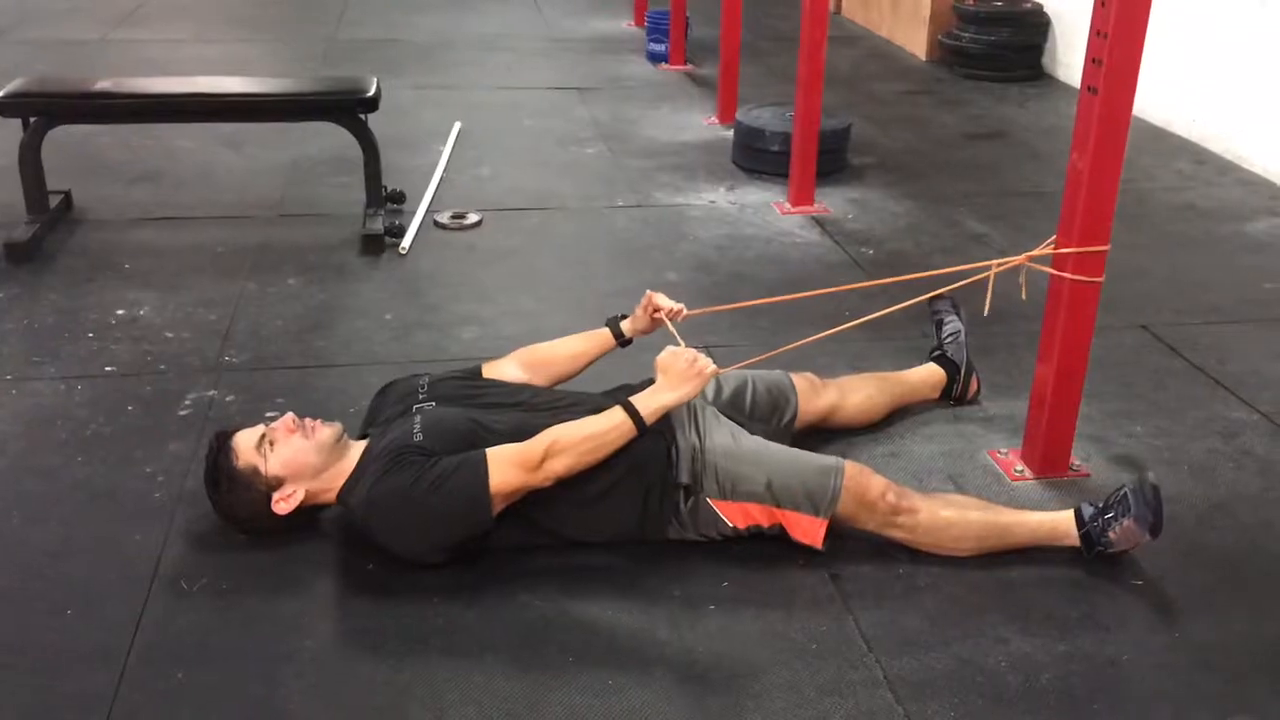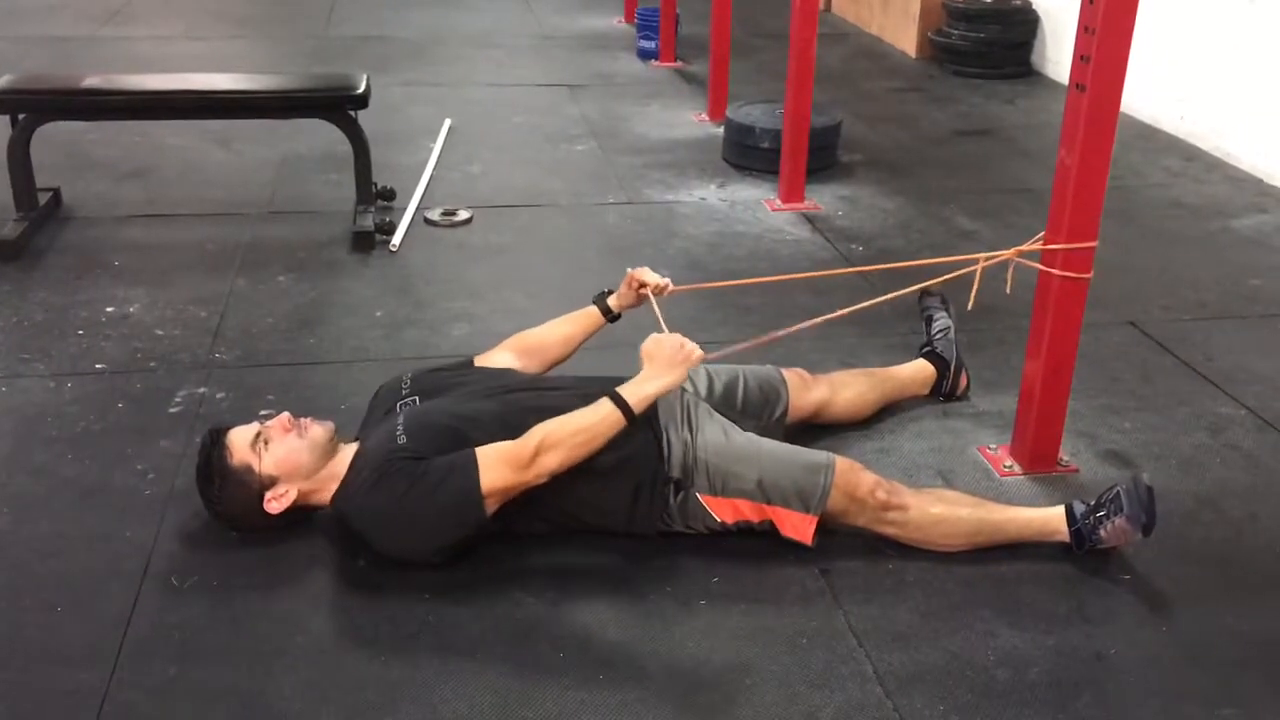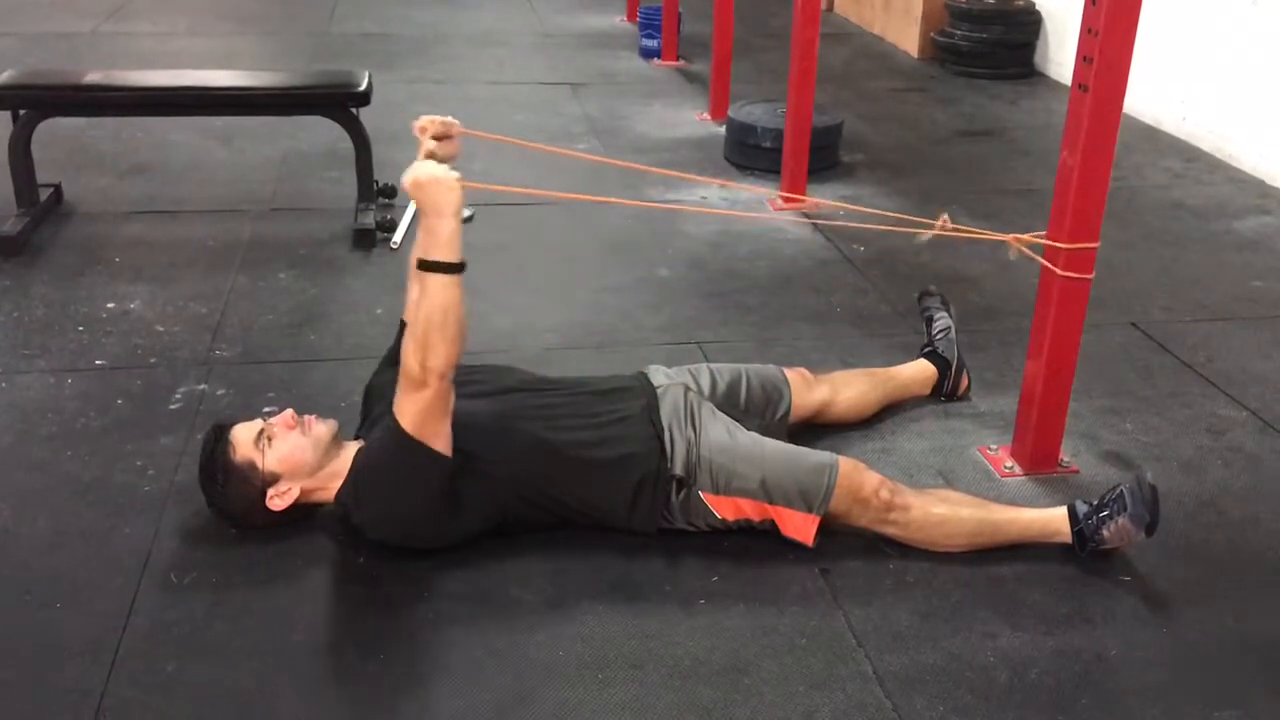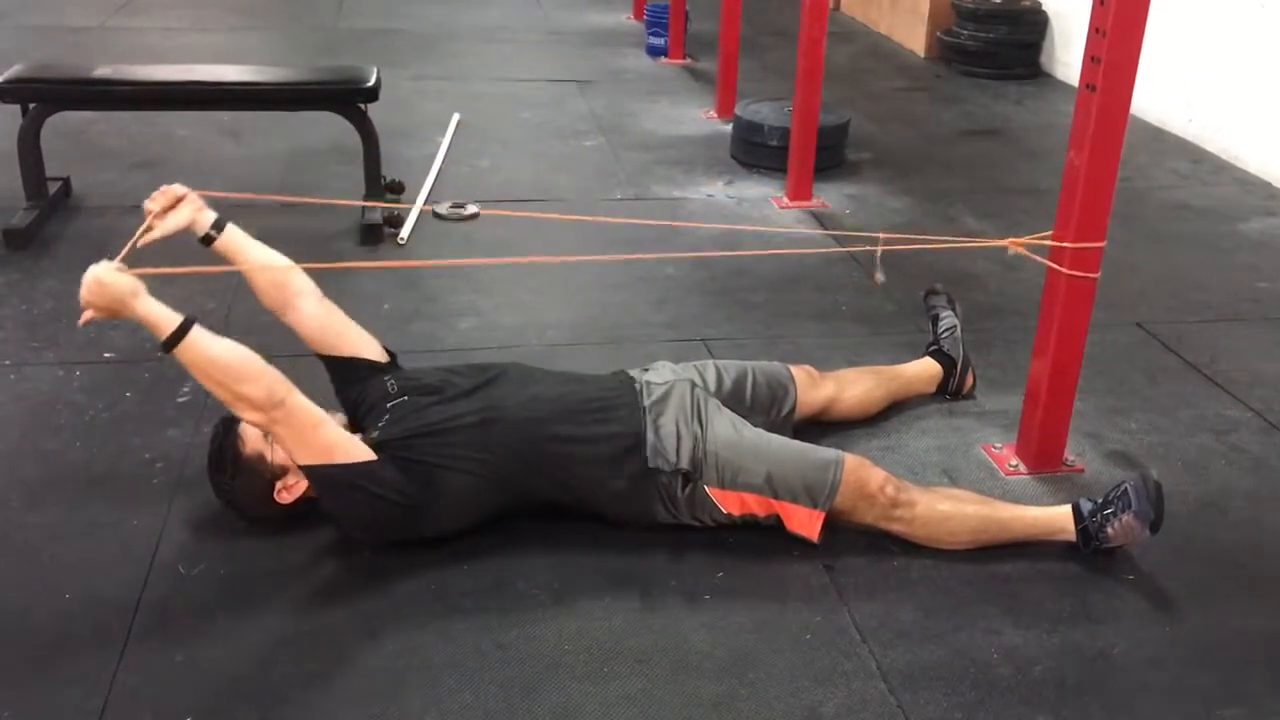
dt=1s
person 1, frame 1
left shoulder: (393, 405)
right shoulder: (398, 506)
left elbow: (519, 371)
right elbow: (540, 464)
left wrist: (626, 330)
right wrist: (660, 397)
left hip: (654, 412)
right hip: (672, 476)
left knee: (815, 392)
right knee: (884, 503)
left ankle: (943, 373)
right ankle: (1081, 528)
person 1, frame 2
left shoulder: (388, 405)
right shoulder: (389, 509)
left elbow: (510, 360)
right elbow: (530, 462)
left wrist: (610, 304)
right wrist: (645, 386)
left hip: (647, 404)
right hip: (661, 470)
left knee: (805, 387)
right knee: (873, 499)
left ankle: (934, 371)
right ankle: (1073, 527)
person 1, frame 3
left shoulder: (380, 415)
right shoulder: (387, 501)
right elbow: (431, 380)
left wrist: (435, 169)
right wrist: (438, 223)
left hip: (648, 396)
right hip: (666, 471)
left knee: (811, 387)
right knee: (877, 500)
left ankle: (934, 369)
right ankle: (1074, 525)
person 1, frame 4
left shoulder: (379, 405)
right shoulder: (380, 503)
left elbow: (303, 304)
right elbow: (271, 389)
left wrist: (208, 226)
right wrist: (146, 310)
left hip: (648, 393)
right hip: (659, 463)
left knee: (818, 386)
right knee: (879, 497)
left ankle: (940, 369)
right ankle: (1078, 526)
